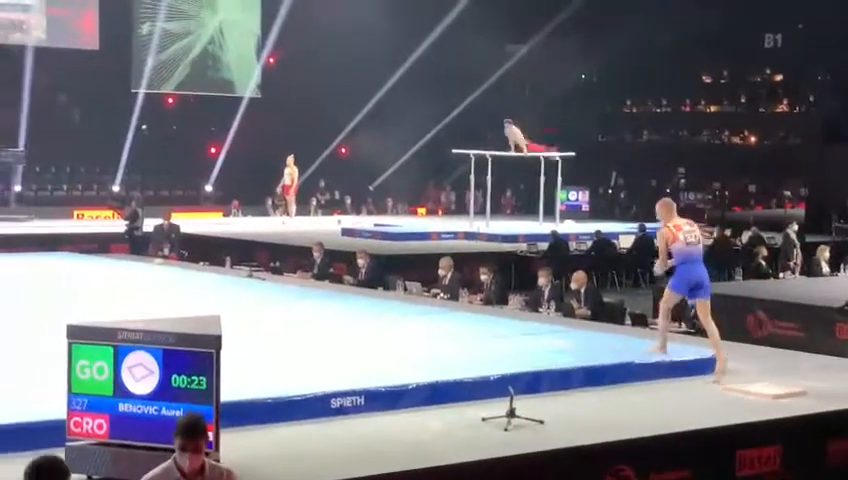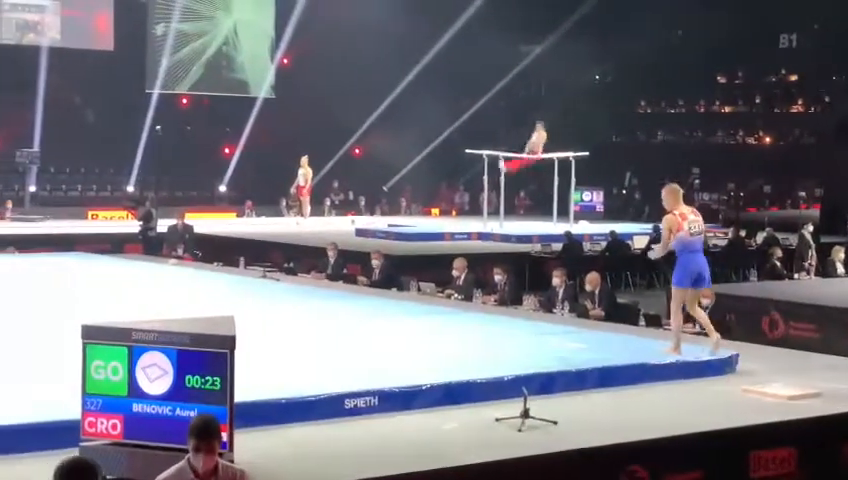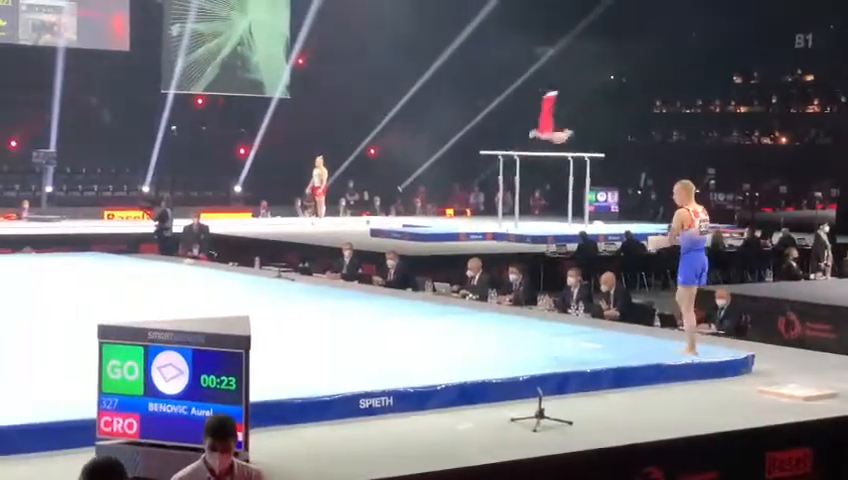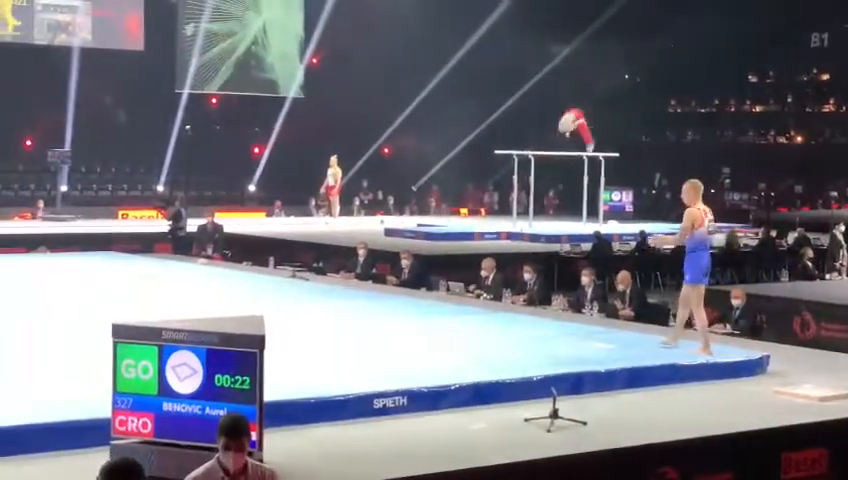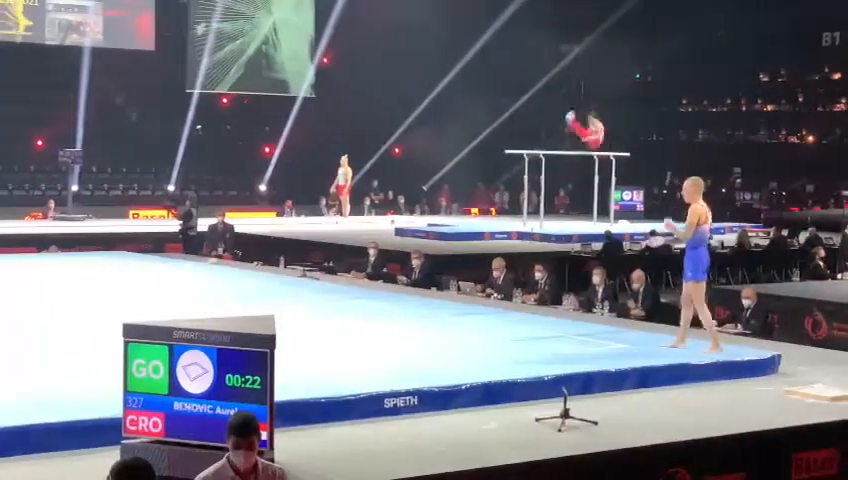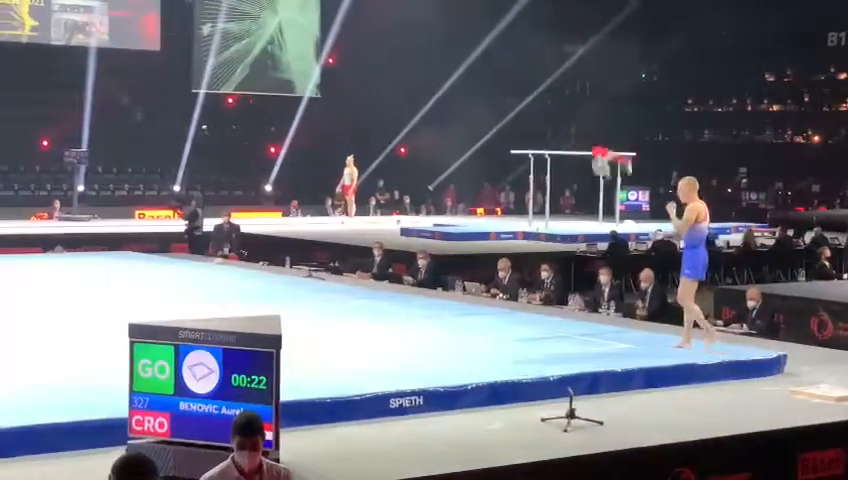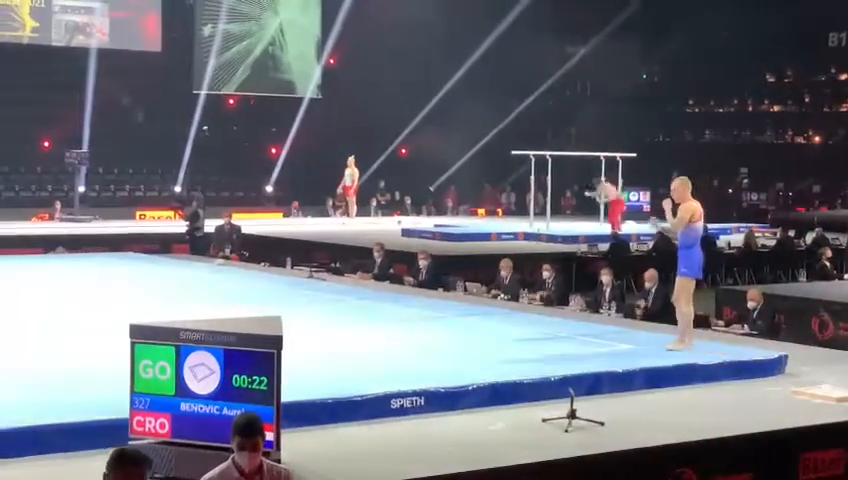
dt=0.2s
person 1, frame 1
left shoulder: (665, 231)
right shoulder: (692, 225)
left elbow: (662, 261)
left wrist: (660, 268)
left hip: (684, 273)
right hip: (701, 271)
left knee: (664, 307)
right knee: (707, 320)
left ankle: (662, 347)
right ankle: (720, 359)
person 1, frame 2
left shoulder: (669, 218)
right shoulder: (696, 213)
left elbow: (663, 247)
left wrist: (656, 253)
right wrist: (671, 246)
left hip: (686, 262)
right hip: (701, 261)
left knee: (676, 306)
right knee: (692, 306)
left ankle: (676, 348)
right ankle: (713, 334)
person 1, frame 3
left shoulder: (681, 213)
right shoulder: (703, 211)
left elbow: (670, 239)
right wrist: (677, 239)
left hip: (689, 259)
right hip: (702, 257)
left knee: (687, 306)
right knee: (682, 299)
left ankle: (691, 348)
right ankle: (691, 343)
person 1, frame 4
left shoulder: (691, 212)
right shoulder: (707, 211)
left elbow: (680, 239)
left wrist: (662, 240)
right wrist: (666, 239)
left hip: (694, 258)
right hip: (704, 256)
left knee: (697, 306)
right knee: (684, 300)
left ankle: (706, 347)
right ankle: (674, 338)
person 1, frame 5
left shoulder: (695, 209)
right shoulder: (703, 208)
left elbow: (686, 235)
left wrist: (671, 227)
left hip: (695, 256)
right hip: (697, 255)
left knee: (699, 304)
right knee: (686, 300)
left ankle: (715, 343)
right ankle: (681, 339)
person 1, frame 6
left shoulder: (694, 207)
right shoulder: (695, 207)
left elbow: (680, 229)
right elbow: (685, 233)
left wrist: (672, 213)
left hip: (694, 254)
right hip: (692, 253)
left knee: (683, 299)
right knee: (687, 299)
left ankle: (709, 332)
right ankle: (686, 339)
person 1, frame 7
left shoulder: (690, 206)
right shoulder: (685, 207)
left elbow: (675, 227)
right elbow: (678, 231)
left wrist: (667, 210)
left hip: (690, 254)
right hip: (687, 253)
left knee: (678, 298)
right knee: (686, 300)
left ankle: (682, 339)
right ankle: (686, 338)
